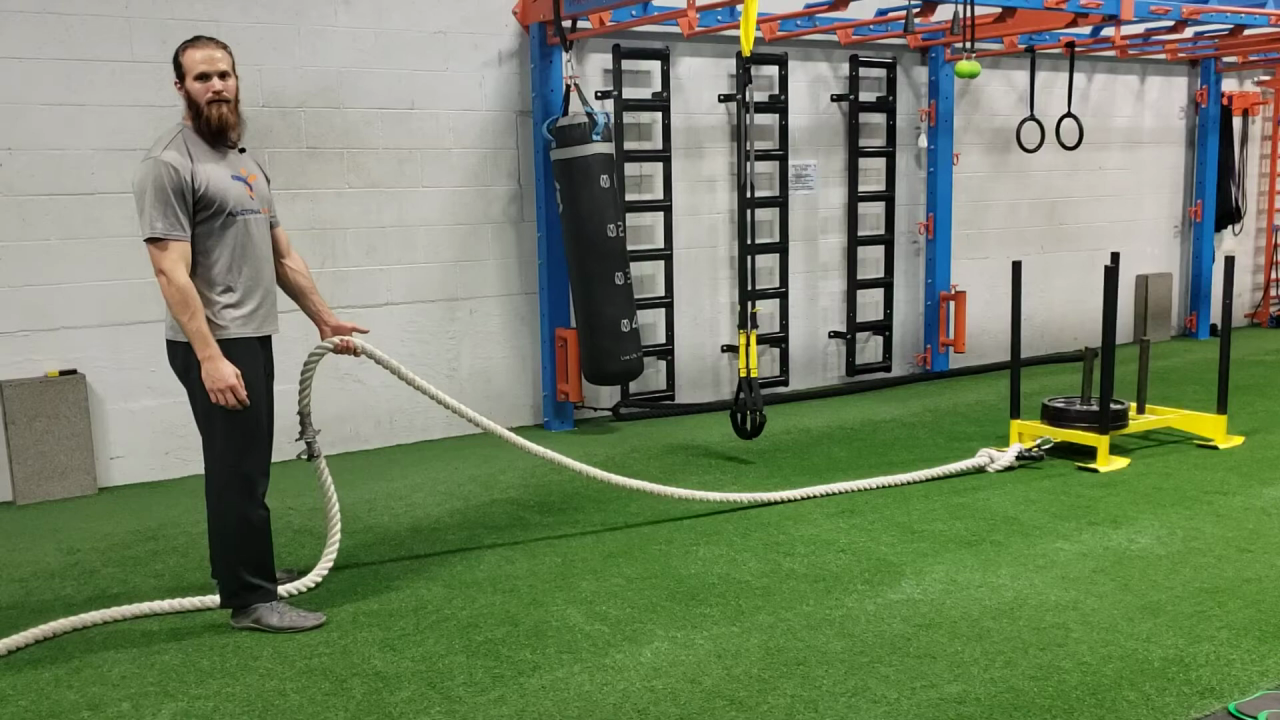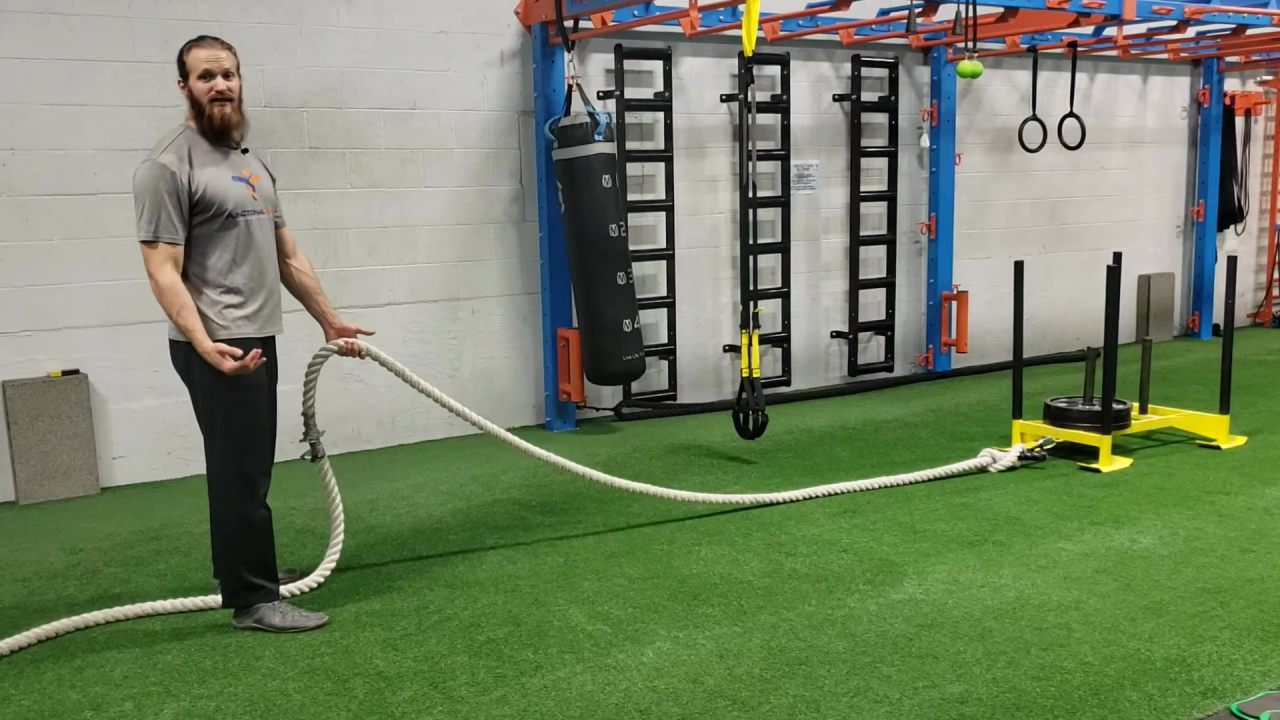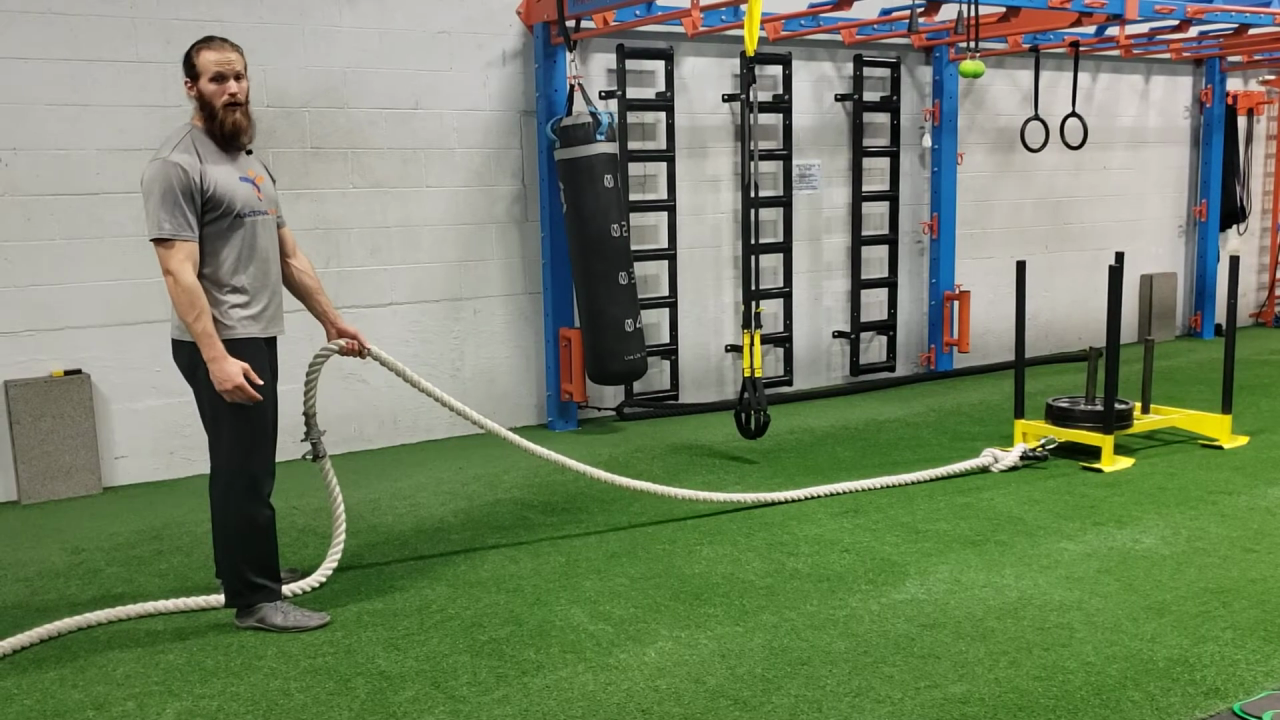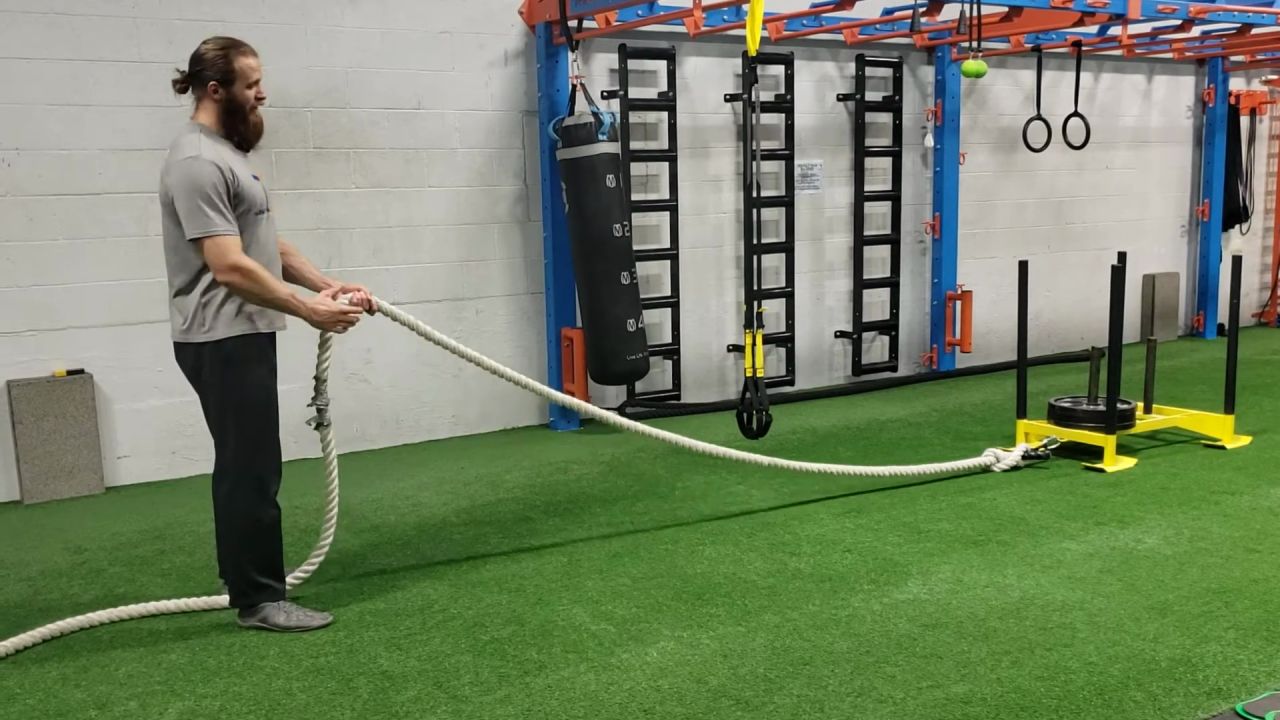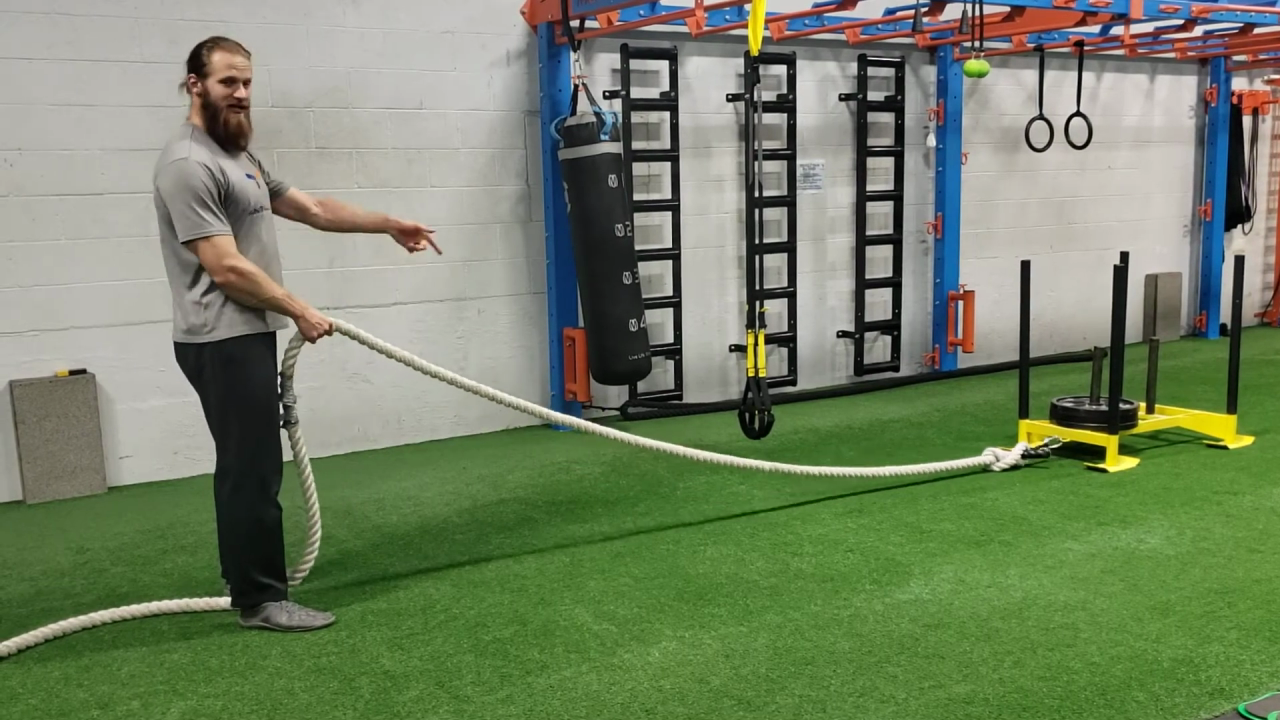
dt=0.7s
person 1, frame 1
left shoulder: (244, 161)
right shoulder: (169, 164)
left elbow: (281, 254)
right elbow: (172, 271)
left wrist: (324, 318)
right wrist: (210, 356)
left hip: (253, 336)
right hip: (213, 345)
left knee: (244, 465)
right knee: (239, 469)
left ankle: (240, 568)
right ankle: (251, 598)
person 1, frame 2
left shoulder: (252, 161)
right shoulder: (169, 166)
left elbow: (287, 254)
right elbow: (164, 272)
left wrist: (330, 319)
right wrist: (205, 344)
left hip: (258, 337)
right hip: (219, 344)
left knee: (248, 465)
right knee: (241, 470)
left ankle: (242, 568)
right ankle: (253, 598)
person 1, frame 3
left shoulder: (250, 160)
right shoulder: (178, 164)
left elbow: (287, 255)
right elbow: (180, 272)
left wrist: (332, 320)
right wrist: (216, 357)
left hip: (258, 337)
right hip: (220, 344)
left knee: (247, 465)
right knee: (245, 469)
left ankle: (244, 569)
right ankle: (255, 599)
person 1, frame 4
left shoulder: (224, 153)
right shoulder: (197, 162)
left elbow: (267, 245)
right elbow: (232, 267)
left wrist: (327, 284)
right wrist: (304, 309)
left hip: (237, 335)
right hip: (223, 340)
left knee: (243, 463)
right knee: (253, 467)
left ankle: (245, 572)
right ankle: (258, 597)
person 1, frame 5
left shoulder: (236, 157)
right shoulder: (188, 165)
left elbow: (312, 209)
right elbow: (226, 268)
left wrist: (391, 224)
right wrist: (301, 312)
left hip: (243, 336)
right hip: (224, 341)
left knee: (244, 465)
right knee: (253, 468)
left ankle: (244, 576)
right ankle: (261, 598)
